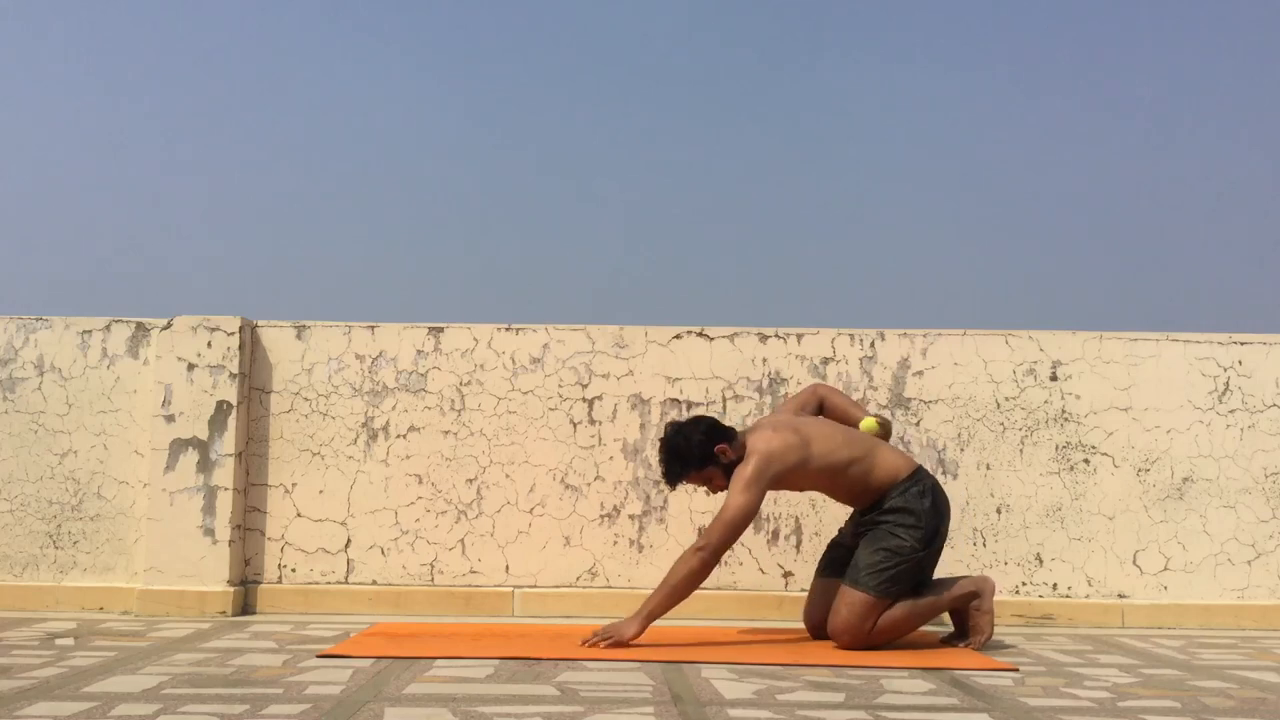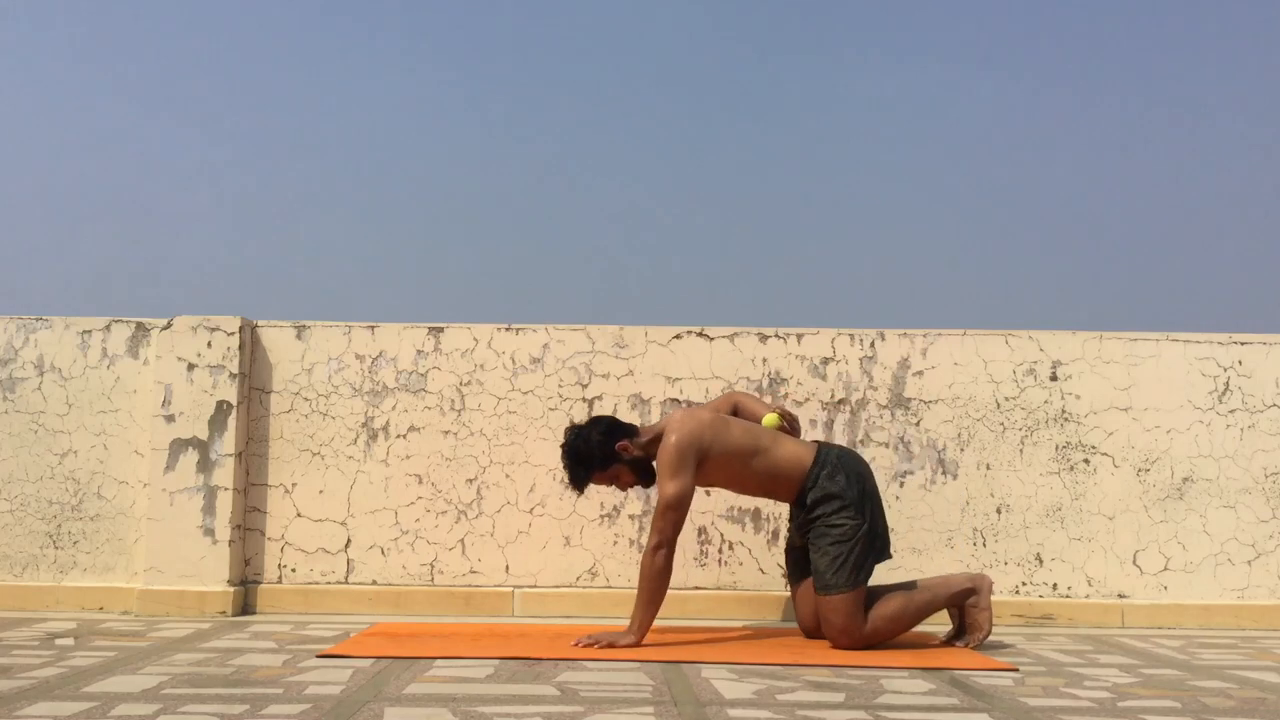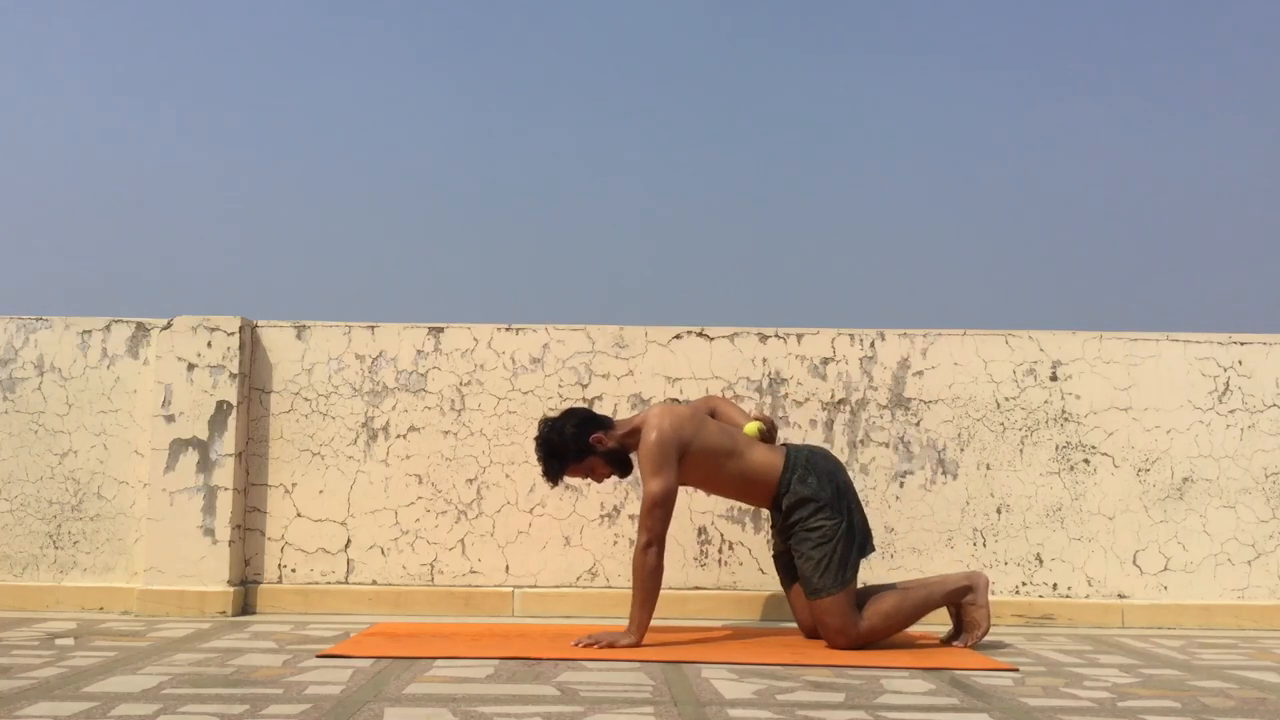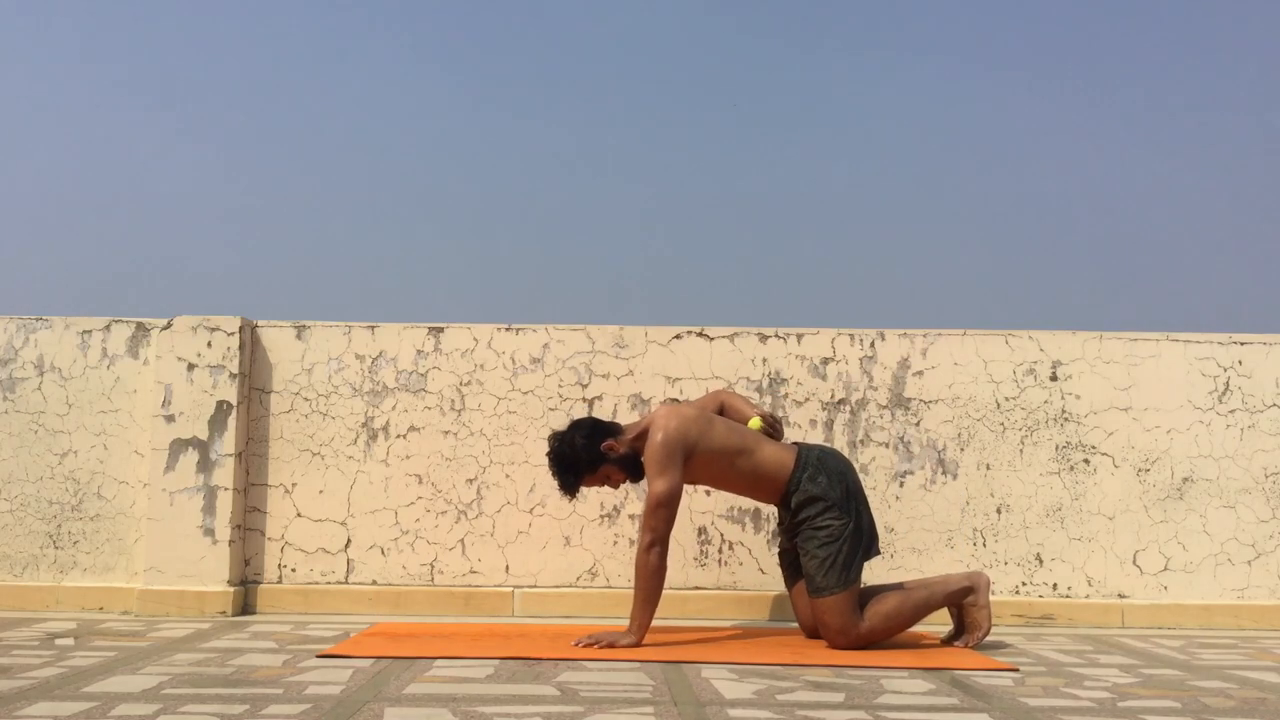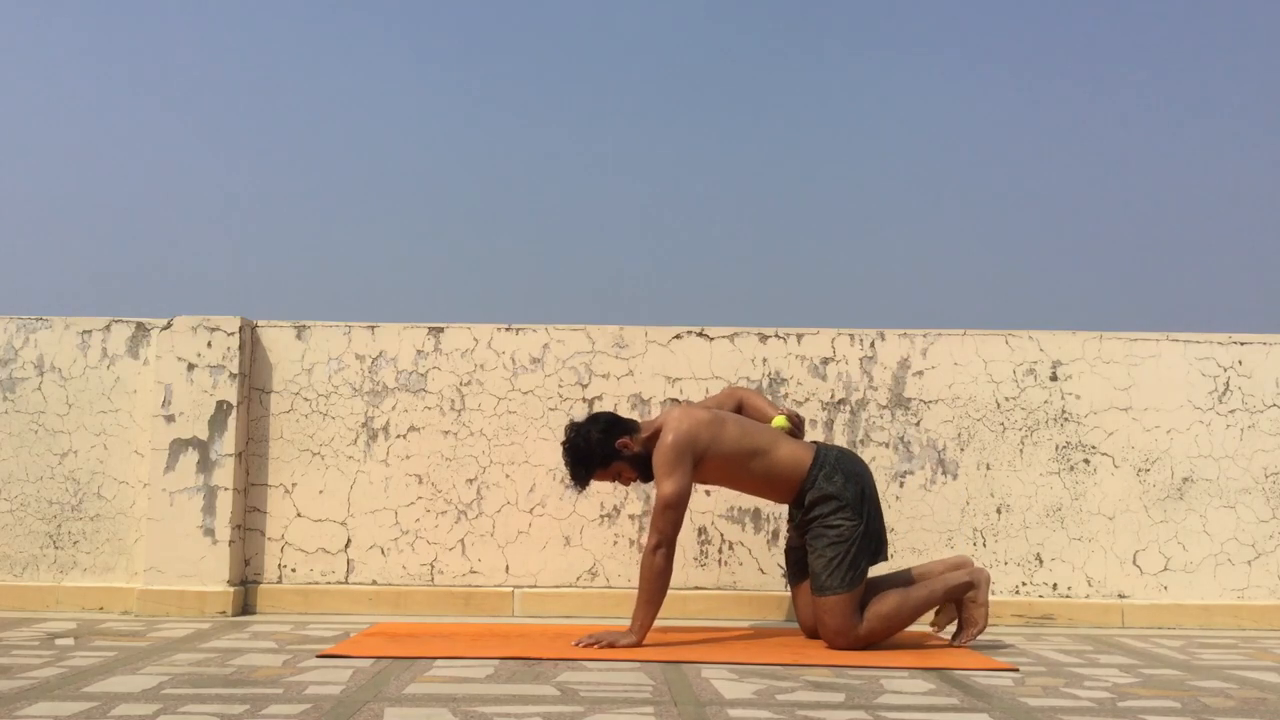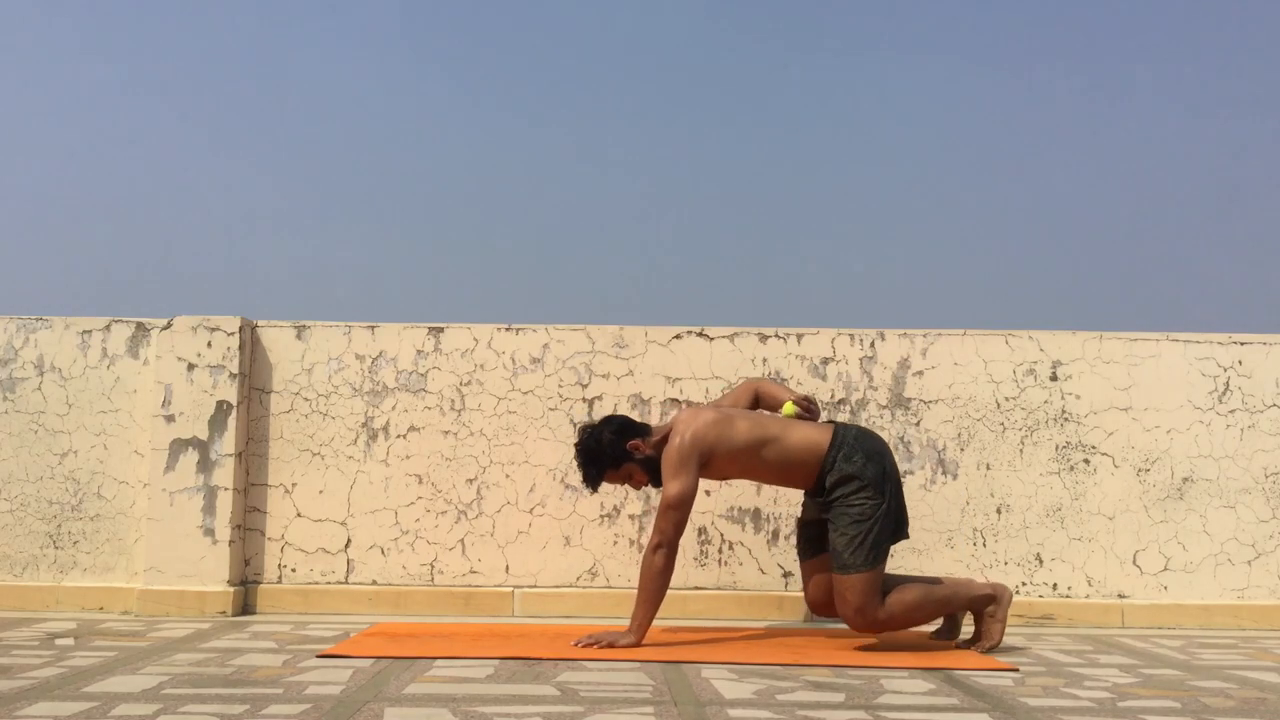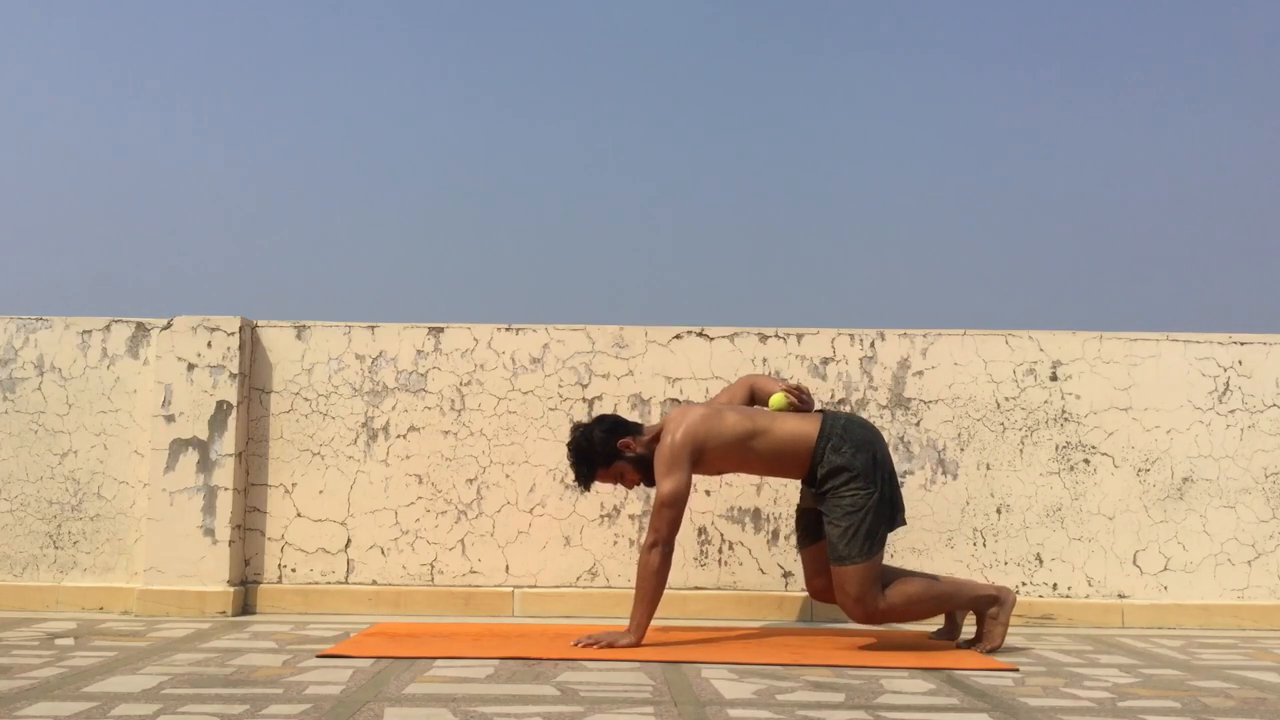
dt=0.5s
person 1, frame 1
left shoulder: (758, 459)
right shoulder: (769, 427)
left elbow: (705, 551)
right elbow: (818, 392)
left wrist: (639, 620)
right wrist: (866, 424)
left hip: (910, 505)
right hip: (875, 507)
left knee: (848, 632)
right knee: (817, 624)
left ankle: (966, 592)
right ankle: (945, 593)
person 1, frame 2
left shoulder: (675, 443)
right shoulder: (679, 431)
left elbow: (660, 545)
right elbow: (735, 399)
left wrist: (635, 632)
right wrist: (773, 417)
left hip: (836, 485)
right hip: (813, 494)
left knee: (848, 634)
right knee: (813, 624)
left ankle: (965, 588)
right ankle: (951, 592)
person 1, frame 3
left shoulder: (656, 437)
right shoulder: (658, 425)
left elbow: (650, 543)
right elbow: (712, 403)
left wrist: (633, 632)
right wrist: (750, 427)
left hip: (810, 488)
right hip: (794, 495)
left knee: (844, 634)
right knee: (815, 625)
left ankle: (961, 586)
right ankle: (945, 590)
person 1, frame 4
left shoulder: (661, 439)
right shoulder: (667, 425)
left elbow: (653, 543)
right elbow: (720, 397)
left wrist: (634, 632)
right wrist: (757, 418)
left hip: (820, 486)
right hip: (802, 495)
left knee: (846, 633)
right knee: (815, 623)
left ankle: (964, 586)
right ankle: (938, 589)
person 1, frame 5
left shoulder: (672, 441)
right shoulder: (678, 422)
left elbow: (660, 545)
right elbow: (737, 395)
left wrist: (635, 632)
right wrist: (778, 418)
left hip: (834, 487)
right hip: (814, 494)
left knee: (844, 634)
right knee: (815, 624)
left ankle: (962, 582)
right ankle: (941, 573)
person 1, frame 6
left shoulder: (680, 444)
right shoulder: (696, 425)
left elbow: (662, 545)
right elbow: (752, 386)
left wrist: (634, 633)
right wrist: (791, 401)
left hip: (856, 466)
right hip: (830, 474)
left knee: (864, 615)
right knee: (823, 600)
left ankle: (986, 595)
right ankle: (951, 591)
person 1, frame 7
left shoulder: (673, 443)
right shoulder: (689, 425)
left elbow: (657, 544)
right elbow: (750, 382)
left wrist: (634, 632)
right wrist: (784, 393)
left hip: (847, 453)
right hip: (830, 458)
left knee: (864, 605)
right knee: (825, 587)
left ankle: (988, 596)
right ankle: (953, 594)
